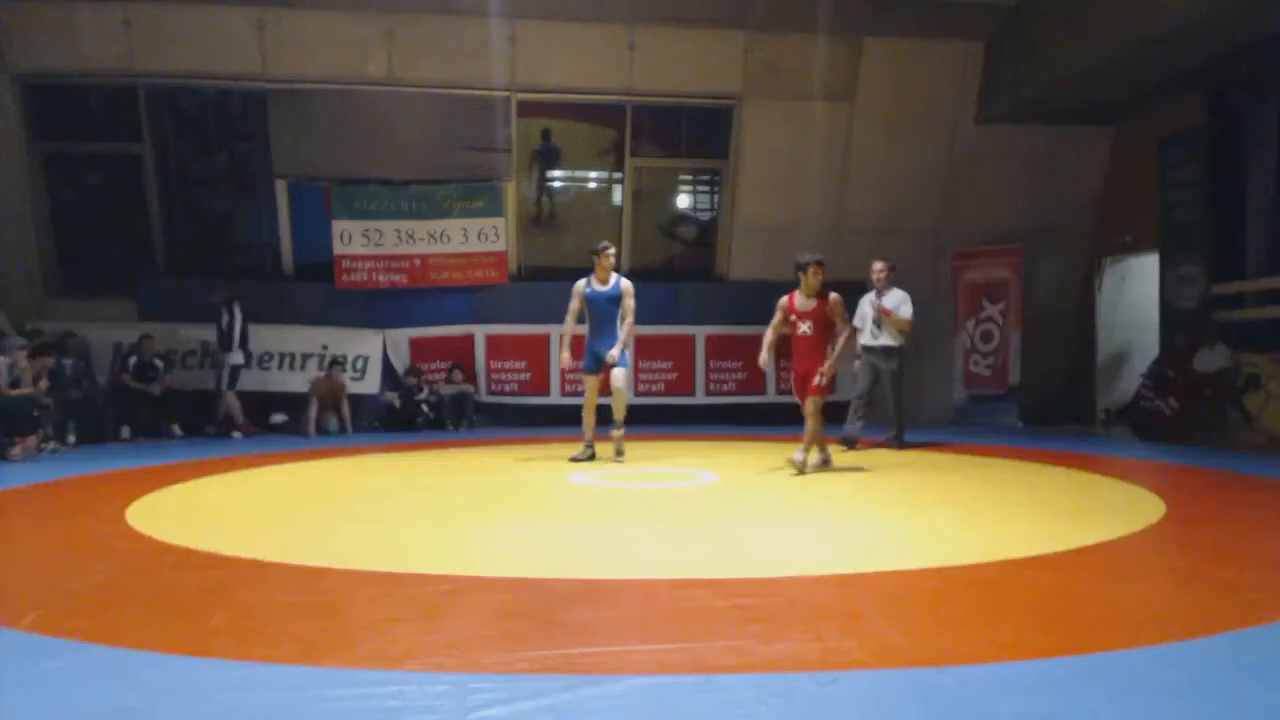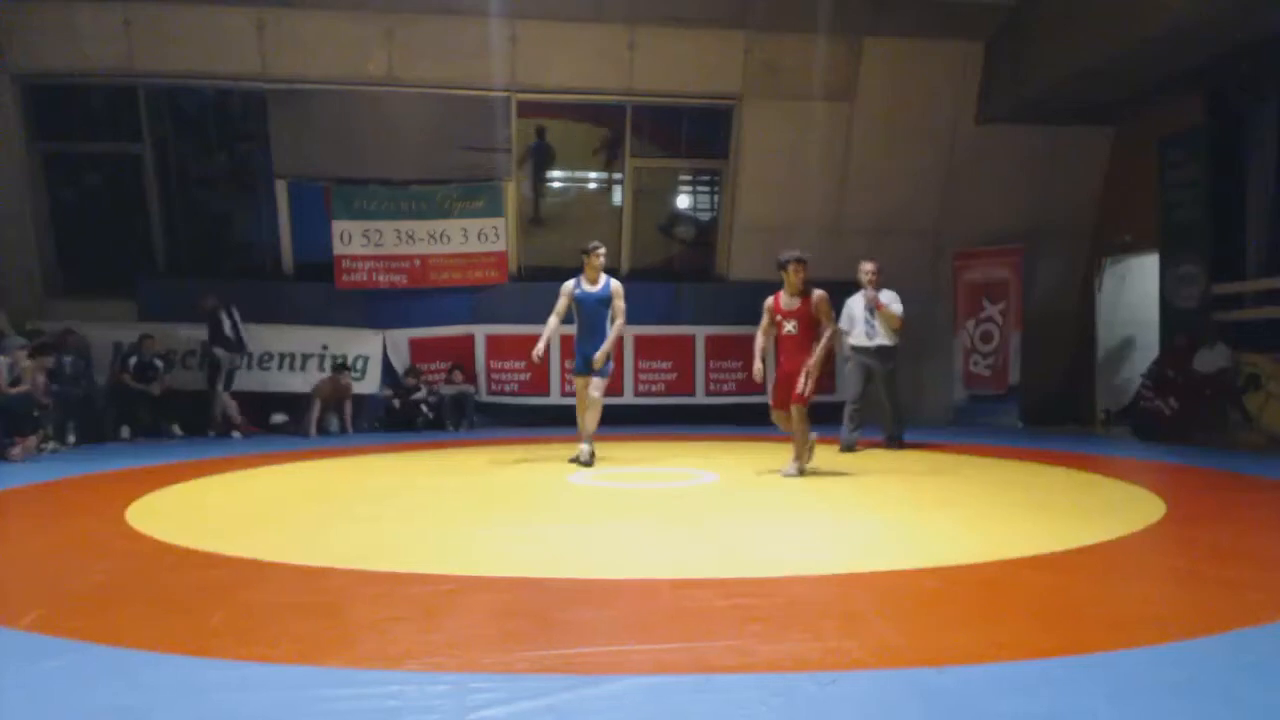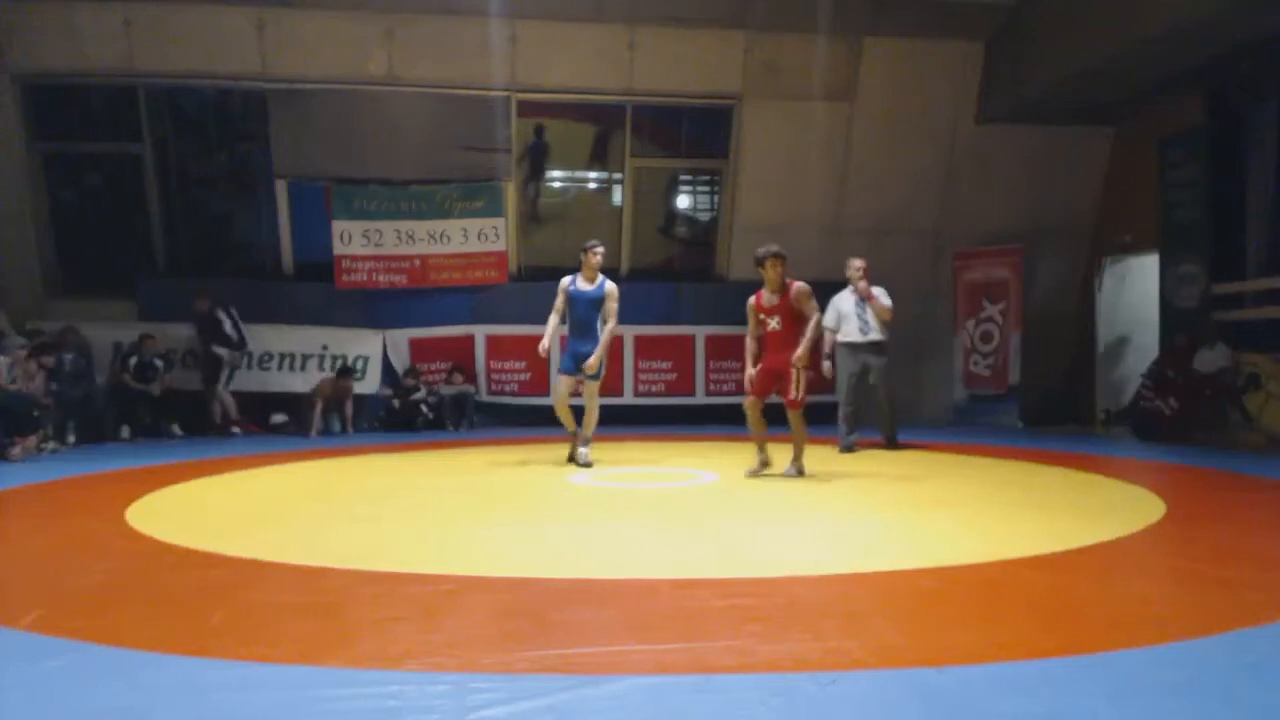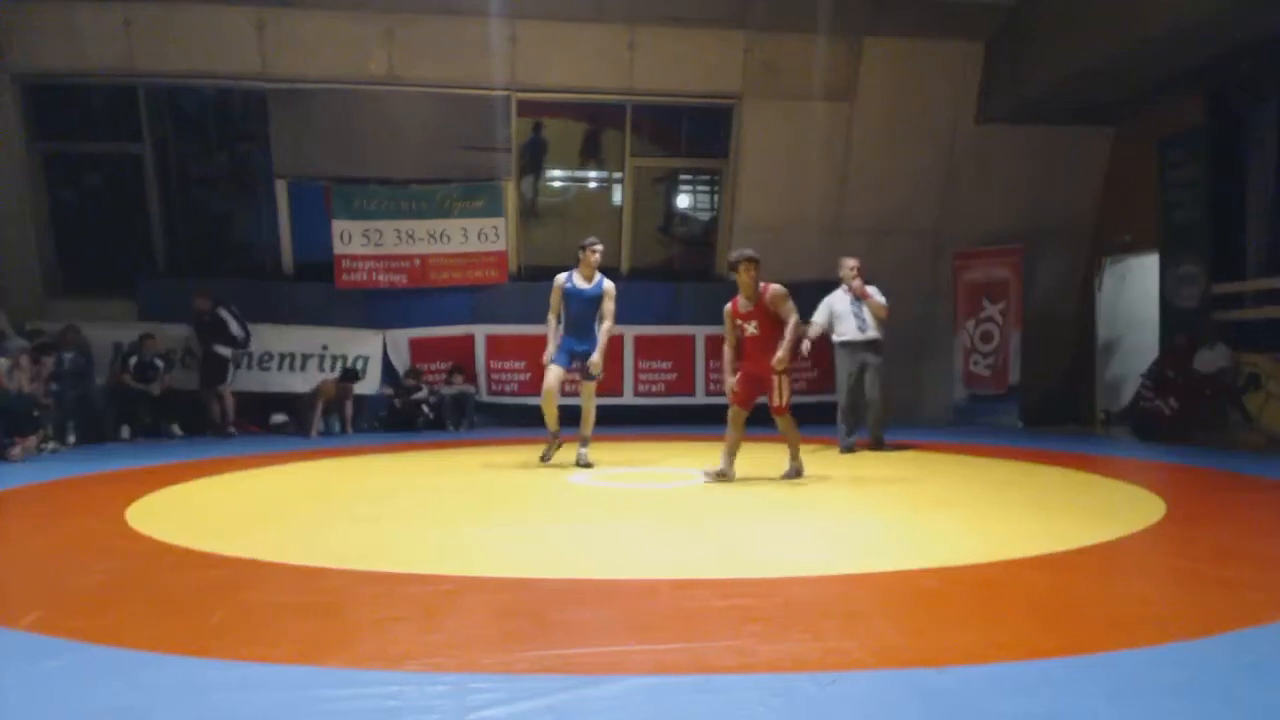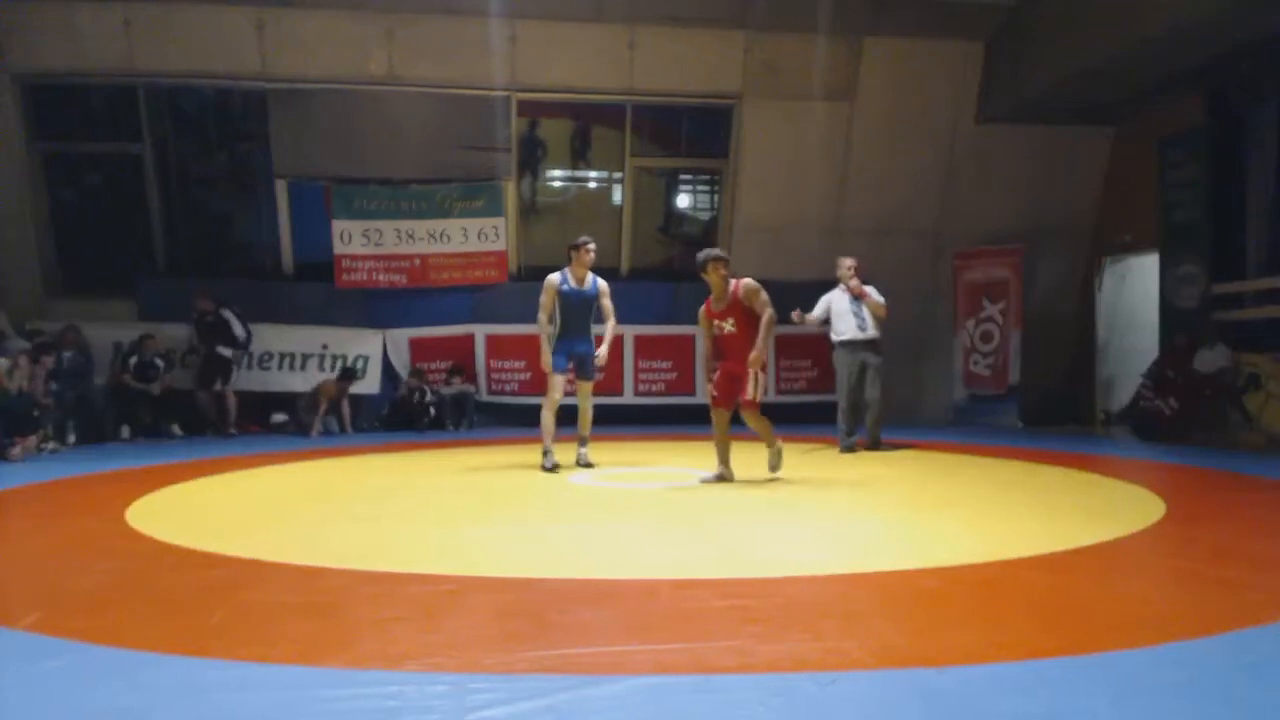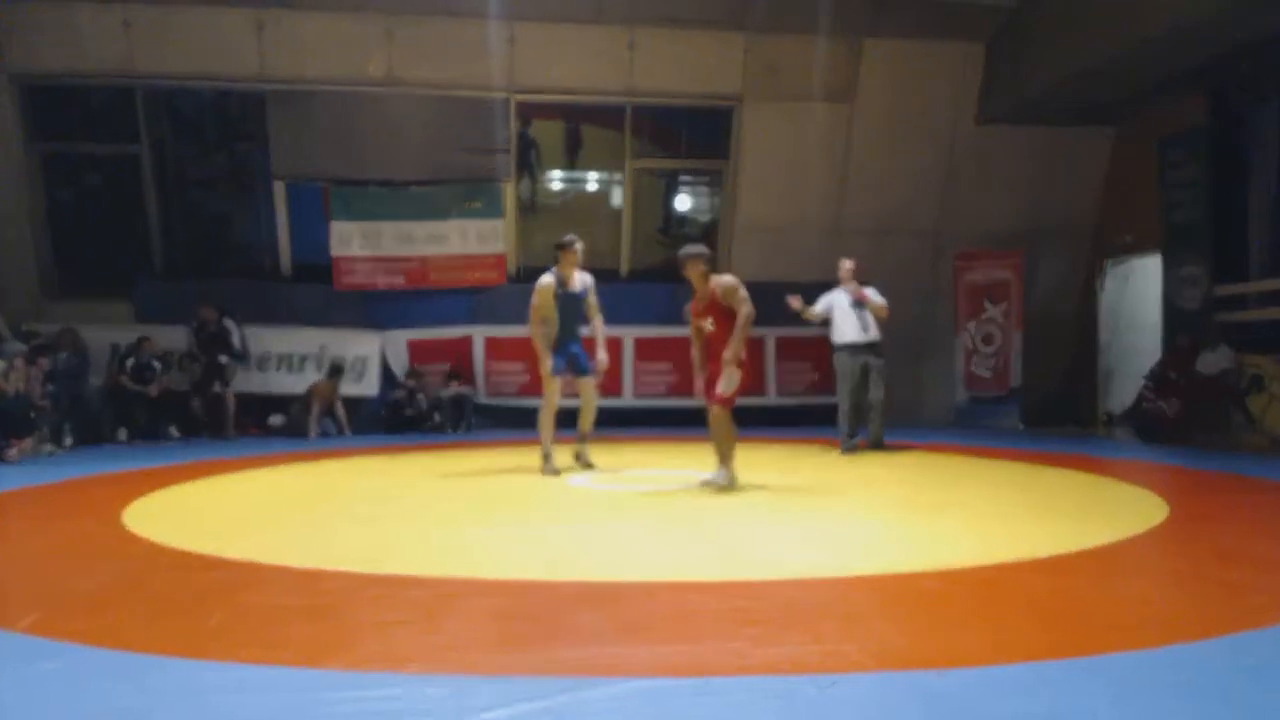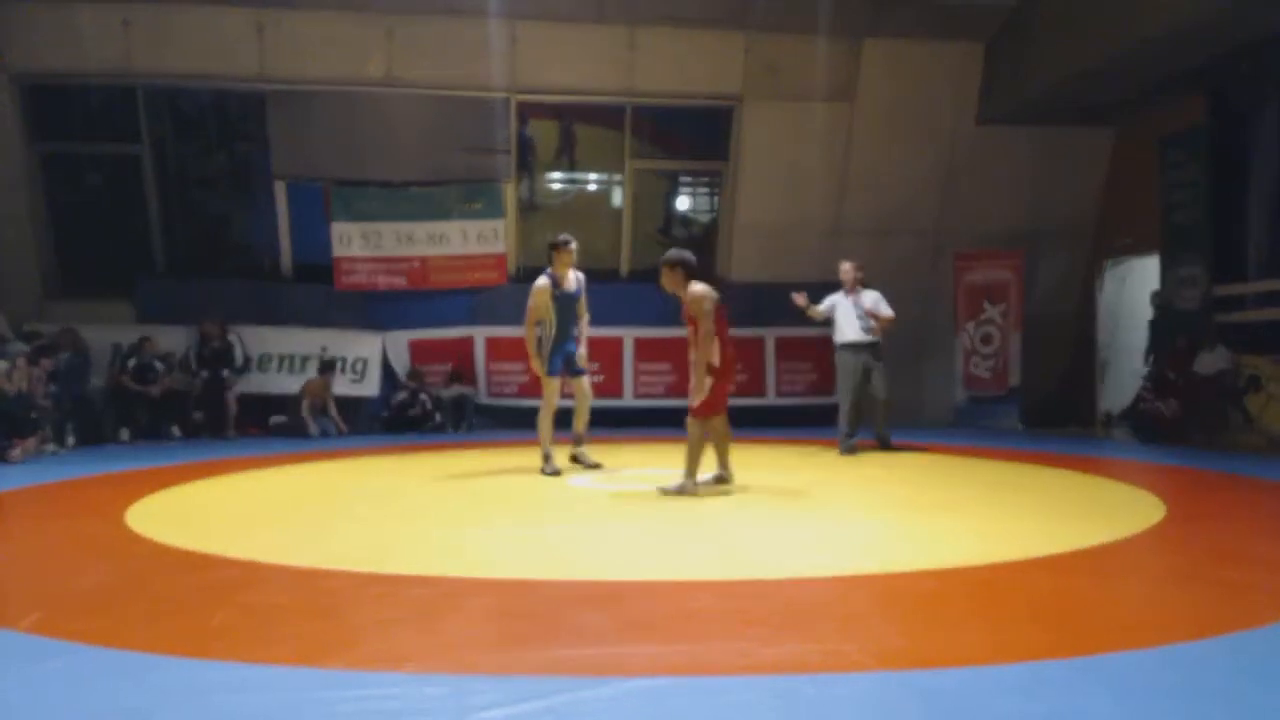
dt=0.2s
person 1, frame 1
left shoulder: (832, 300)
right shoulder: (786, 302)
left elbow: (844, 331)
right elbow: (773, 329)
left wrist: (833, 359)
right wrist: (765, 351)
left hip: (821, 363)
right hip: (799, 364)
left knee: (812, 404)
right knee: (808, 411)
left ankle: (802, 454)
right ankle: (823, 454)
person 1, frame 2
left shoulder: (817, 297)
right shoulder: (772, 302)
left elbow: (829, 327)
right elbow: (763, 332)
left wrist: (818, 356)
right wrist: (758, 360)
left hip: (807, 362)
right hip: (784, 364)
left knee: (797, 410)
right knee: (778, 413)
left ankle: (797, 462)
right ankle: (807, 439)
person 1, frame 3
left shoulder: (799, 290)
right shoulder: (754, 301)
left elbow: (814, 317)
right elbow: (752, 336)
left wrist: (805, 346)
right wrist: (749, 366)
left hip: (794, 360)
right hip: (769, 360)
left knee: (793, 411)
right knee: (750, 404)
left ankle: (797, 462)
right ankle: (762, 456)
person 1, frame 4
left shoulder: (774, 293)
right shoulder: (731, 309)
left elbow: (793, 319)
right elbow: (729, 344)
left wrist: (785, 349)
right wrist: (728, 375)
left hip: (774, 365)
right hip: (748, 366)
left knee: (782, 416)
right knee: (735, 414)
left ankle: (796, 461)
right ankle: (726, 468)
person 1, frame 5
left shoulder: (747, 287)
right shoulder: (705, 310)
left elbow: (769, 313)
right elbow: (708, 346)
left wrist: (760, 347)
right wrist: (708, 379)
left hip: (751, 361)
right hip: (727, 363)
left knee: (749, 412)
right knee: (718, 414)
left ankle: (774, 445)
right ankle: (723, 469)
person 1, frame 6
left shoulder: (726, 284)
right shoulder: (693, 307)
left elbow: (747, 312)
right elbow: (697, 344)
left wrist: (734, 347)
right wrist: (699, 376)
left hip: (733, 359)
right hip: (713, 361)
left knee: (719, 409)
right knee: (714, 416)
left ankle: (726, 469)
right ankle: (724, 470)
person 1, frame 7
left shoulder: (698, 293)
right shoulder: (688, 301)
left elbow: (706, 331)
left wrist: (700, 370)
right wrist: (694, 377)
left hip: (715, 364)
right hip: (714, 364)
left knee: (695, 418)
right knee: (716, 418)
left ankle: (689, 481)
right ankle: (724, 471)
person 2, frame 1
left shoulder: (624, 284)
right shoulder: (581, 286)
left elbow: (629, 320)
right elbow: (571, 318)
left wrist: (618, 348)
right wrist: (565, 348)
left hip: (615, 346)
right hip: (592, 347)
left knee: (619, 387)
right knee: (589, 398)
left ankle: (618, 430)
right ankle: (588, 447)
person 2, frame 2
left shoulder: (613, 285)
right shoulder: (570, 286)
left elbow: (619, 321)
right elbow: (556, 316)
left wrist: (604, 351)
right wrist: (542, 341)
left hip: (603, 348)
right hip: (581, 348)
left knee: (595, 397)
right knee: (581, 400)
left ankle: (586, 447)
right ankle: (586, 448)
person 2, frame 3
left shoulder: (609, 287)
right shoulder: (567, 282)
left elbow: (611, 323)
right elbow: (556, 313)
left wrist: (598, 354)
right wrist: (546, 338)
left hip: (593, 348)
right hip: (571, 346)
left knee: (591, 400)
right knee: (559, 399)
left ankle: (583, 450)
right ankle: (575, 436)
person 2, frame 4
left shoulder: (606, 285)
right shoulder: (562, 279)
left elbow: (607, 322)
right elbow: (553, 313)
left wrist: (599, 353)
right wrist: (551, 344)
left hip: (590, 346)
right hip: (565, 342)
left knee: (588, 400)
right knee: (549, 389)
left ankle: (582, 451)
right ankle: (554, 436)
person 2, frame 5
left shoulder: (600, 285)
right shoulder: (554, 280)
left elbow: (610, 319)
right elbow: (543, 316)
left wrist: (605, 346)
right wrist: (545, 349)
left hip: (585, 345)
right hip: (560, 344)
left knee: (585, 400)
right knee: (553, 398)
left ankle: (582, 451)
right ankle: (548, 454)
person 2, frame 6
left shoulder: (586, 280)
right shoulder: (547, 282)
left elbow: (595, 315)
right elbow: (535, 320)
left wrist: (601, 348)
right wrist: (543, 355)
left hip: (575, 343)
right hip: (554, 345)
left knee: (590, 396)
right knee: (551, 401)
left ankle: (581, 449)
right ankle: (547, 458)
person 2, frame 7
left shoulder: (579, 278)
right shoulder: (543, 284)
right elbow: (530, 323)
left wrist: (583, 345)
right wrist: (533, 356)
left hip: (571, 343)
right hip: (551, 346)
left knee: (585, 397)
right knee: (550, 402)
left ankle: (578, 450)
right ankle: (547, 458)
person 3, frame 1
left shoulder: (901, 297)
right shoulder: (865, 299)
left elbow: (906, 326)
left wrist: (886, 312)
right wrist: (857, 355)
left hip: (890, 354)
right hip: (867, 354)
left knee: (894, 398)
right knee: (859, 394)
left ankle: (895, 438)
right ankle: (850, 436)
person 3, frame 2
left shoulder: (890, 297)
right shoulder: (852, 302)
left elbow: (897, 323)
right elbow: (847, 332)
left wrist: (878, 304)
right wrist: (848, 358)
left hip: (883, 354)
right hip: (858, 355)
left knee: (890, 399)
right knee: (853, 398)
left ankle: (894, 438)
right ankle: (848, 441)
person 3, frame 3
left shoulder: (878, 292)
right shoulder: (838, 299)
left elbow: (887, 316)
right elbow: (830, 330)
left wrist: (869, 296)
right wrist: (827, 356)
left hip: (875, 350)
right hip: (849, 351)
left knee: (884, 396)
right knee: (846, 398)
left ankle: (890, 437)
right ankle: (846, 441)
person 3, frame 4
left shoulder: (872, 291)
right shoulder: (832, 299)
left elbow: (883, 313)
right elbow: (818, 323)
left wrist: (863, 294)
right wrist: (808, 339)
left hip: (871, 349)
right hip: (847, 350)
left knee: (873, 396)
right knee: (846, 397)
left ankle: (876, 438)
right ankle: (846, 441)
person 3, frame 5
left shoulder: (869, 291)
right shoulder: (831, 297)
left elbow: (882, 312)
right elbow: (815, 318)
left wrist: (862, 294)
right wrist: (802, 318)
left hip: (871, 348)
right hip: (846, 350)
left knee: (873, 396)
right knee: (847, 397)
left ankle: (873, 439)
right ankle: (847, 441)
person 3, frame 6
left shoulder: (870, 293)
right shoulder: (832, 297)
left elbow: (884, 313)
right elbow: (816, 314)
left wrist: (863, 298)
right wrist: (802, 309)
left hip: (872, 350)
right hip: (847, 352)
left knee: (876, 397)
right knee: (848, 398)
left ankle: (875, 440)
right ankle: (848, 442)
person 3, frame 7
left shoulder: (874, 296)
right shoulder: (836, 299)
left elbow: (890, 320)
right elbow: (820, 313)
left wrist: (876, 316)
right wrist: (807, 306)
left hip: (873, 351)
right hip: (848, 352)
left knee: (880, 396)
right knee: (848, 398)
left ankle: (882, 438)
right ankle: (847, 442)
